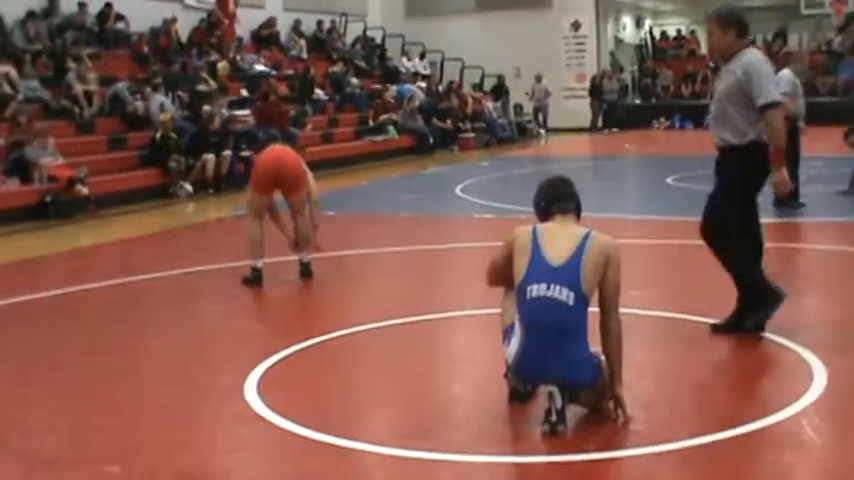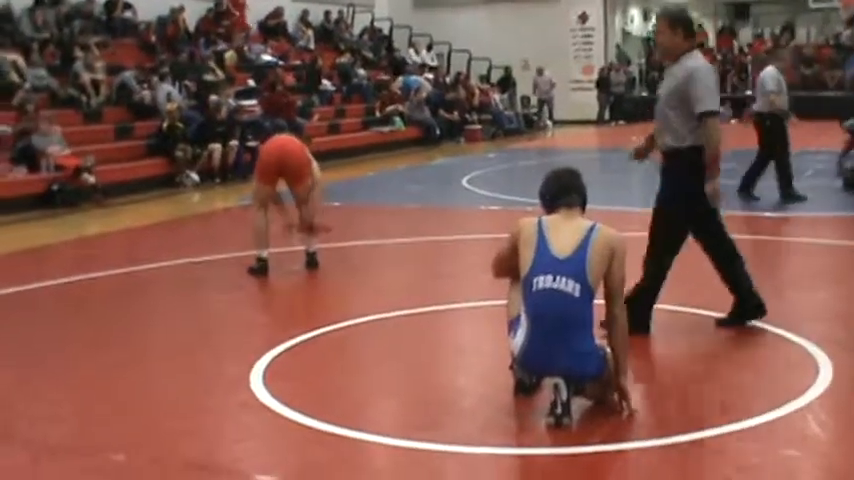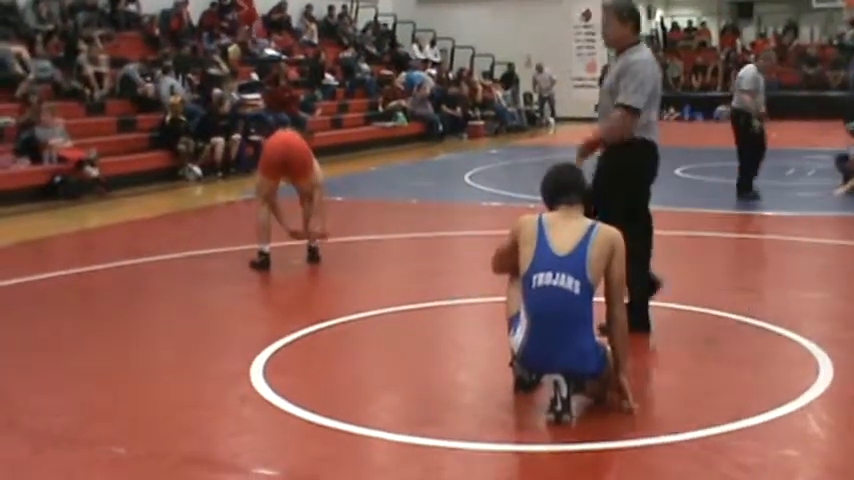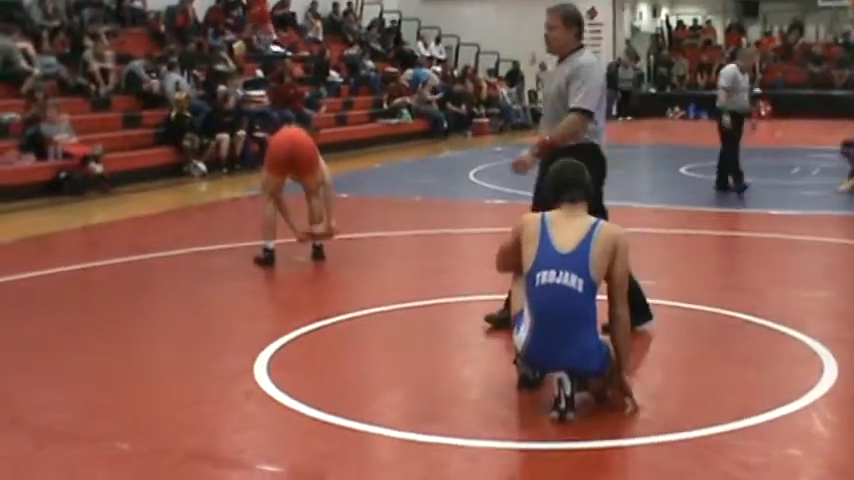
dt=0.3s
person 1, frame 1
left shoulder: (753, 64)
right shoulder: (732, 65)
left elbow: (774, 115)
left wrist: (778, 166)
left hip: (744, 160)
right hip: (733, 158)
left knee: (716, 231)
right knee: (743, 238)
left ankle: (763, 295)
right ankle: (750, 308)
person 1, frame 2
left shoulder: (695, 70)
right shoulder: (677, 67)
left elbow: (710, 124)
left wrist: (712, 175)
right wrist: (650, 143)
left hip: (688, 165)
right hip: (677, 161)
left knee: (662, 240)
right knee: (711, 237)
left ankle: (636, 314)
right ankle: (747, 301)
person 1, frame 3
left shoulder: (639, 62)
right shoulder: (623, 58)
left elbow: (624, 119)
left wrist: (587, 148)
left hip: (632, 155)
right hip: (617, 153)
left knee: (633, 231)
right knee: (598, 220)
left ankle: (635, 316)
right ankle: (641, 283)
person 1, frame 4
left shoulder: (586, 66)
right shoulder: (563, 66)
left elbow: (577, 122)
left wrist: (535, 151)
left hip: (579, 160)
right hip: (556, 159)
left ankle: (634, 309)
person 2, frame 1
left shoulder: (520, 237)
right shoulder: (604, 247)
left elbow: (493, 279)
right elbow: (610, 321)
right wrist: (616, 383)
left hip: (524, 363)
right hip: (574, 371)
right knee: (602, 385)
left ankle: (519, 381)
right ankle: (568, 393)
person 2, frame 2
left shoulder: (526, 229)
right shoulder: (609, 240)
left elbow: (499, 271)
right elbow: (616, 313)
right wrist: (621, 375)
left hip: (530, 354)
right hip: (580, 362)
right knee: (608, 376)
left ankle: (525, 373)
right ankle: (572, 386)
person 2, frame 3
left shoulder: (525, 226)
right shoulder: (609, 238)
left elbow: (498, 266)
right elbow: (616, 312)
right wrist: (620, 373)
left hip: (530, 352)
right hip: (580, 360)
right knee: (608, 370)
left ankle: (525, 371)
right ankle: (572, 382)
person 2, frame 4
left shoulder: (528, 224)
right shoulder: (612, 236)
left elbow: (502, 265)
right elbow: (619, 310)
right wrist: (622, 372)
left hip: (533, 350)
right hip: (584, 358)
right knee: (610, 367)
right ankle: (576, 380)
person 3, frame 1
left shoulder: (790, 76)
right shoulder: (787, 76)
right elbow: (785, 102)
left wrist: (797, 120)
right wrist: (798, 120)
left hip: (790, 122)
right hip: (788, 122)
left knee: (791, 160)
right knee: (791, 160)
left ankle: (788, 198)
right ankle: (787, 198)
person 3, frame 2
left shoulder: (775, 73)
right shoulder: (771, 74)
right elbow: (773, 99)
left wrist: (785, 115)
right wrist: (787, 115)
left hip: (772, 118)
right hip: (768, 119)
left knee: (782, 155)
right knee: (767, 156)
left ankle: (787, 192)
person 3, frame 3
left shoulder: (757, 73)
right shoulder: (749, 73)
right elbow: (745, 97)
left wrist: (760, 114)
right wrist: (755, 118)
left hip: (751, 116)
right hip: (743, 116)
left knee: (759, 149)
right knee: (747, 154)
left ankle: (747, 186)
right ankle: (744, 190)
person 3, frame 4
left shoulder: (745, 73)
right shoulder: (729, 71)
left elbow: (746, 96)
right elbow: (722, 93)
left wrist: (751, 115)
right wrist: (724, 114)
left hip: (738, 115)
right hip: (727, 116)
left knee: (729, 149)
right knee: (731, 149)
left ankle: (722, 183)
right ankle: (738, 182)
person 4, frame 1
right shoulder: (297, 160)
left elbow: (270, 208)
right elbow: (313, 199)
left hip: (265, 166)
right hip: (292, 165)
left knee: (256, 218)
right knee: (300, 215)
right ankle: (305, 265)
person 4, frame 2
left shoulder: (268, 145)
right shoulder: (301, 149)
left elbow: (272, 194)
right elbow: (317, 181)
left wrist: (287, 218)
left hip: (270, 153)
right hip: (295, 153)
left knee: (261, 207)
right knee: (304, 204)
left ankle: (262, 262)
right ankle: (311, 256)
person 4, frame 3
right shoulder: (305, 150)
left elbow: (271, 200)
right elbow: (318, 184)
left wrist: (287, 227)
left hip: (273, 147)
right hip: (298, 148)
left knee: (264, 202)
right knee: (308, 199)
left ankle: (264, 256)
right ankle: (313, 251)
person 4, frame 4
right shoulder: (315, 156)
left elbow: (277, 198)
right elbow: (327, 182)
left hip: (279, 144)
right hip: (304, 144)
left knee: (270, 199)
right knee: (314, 196)
left ankle: (268, 252)
right ankle: (318, 248)
